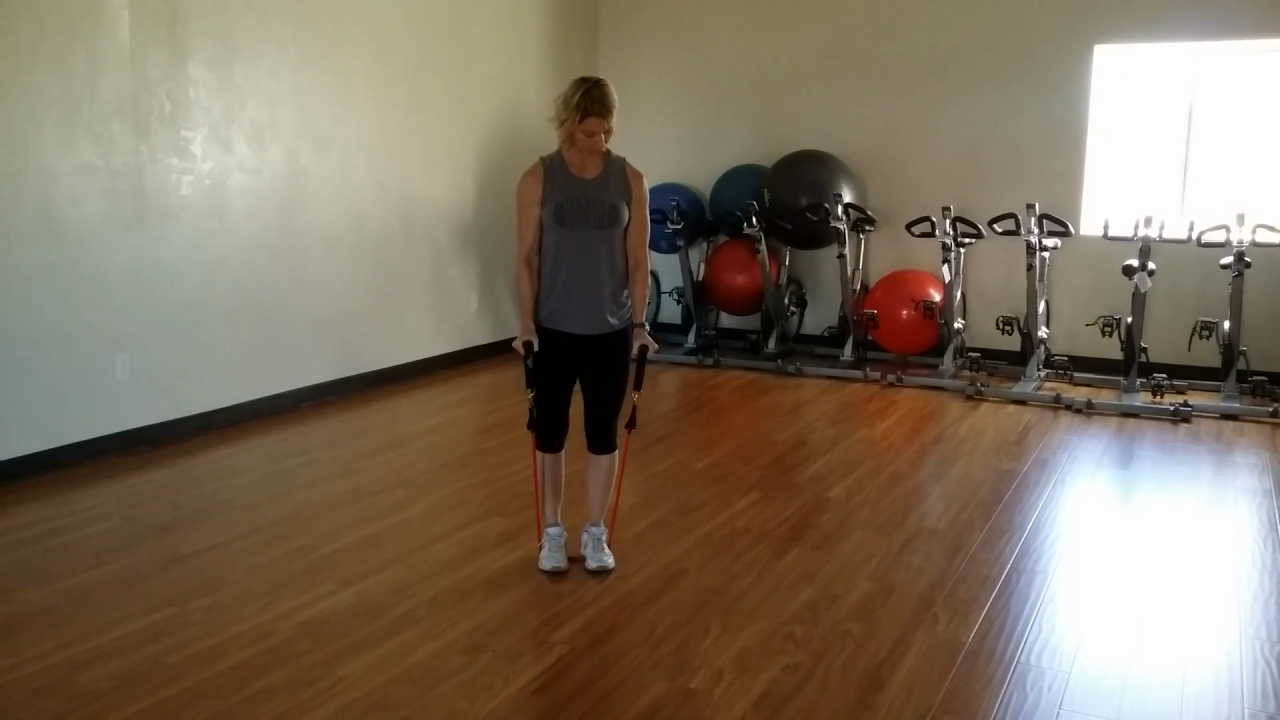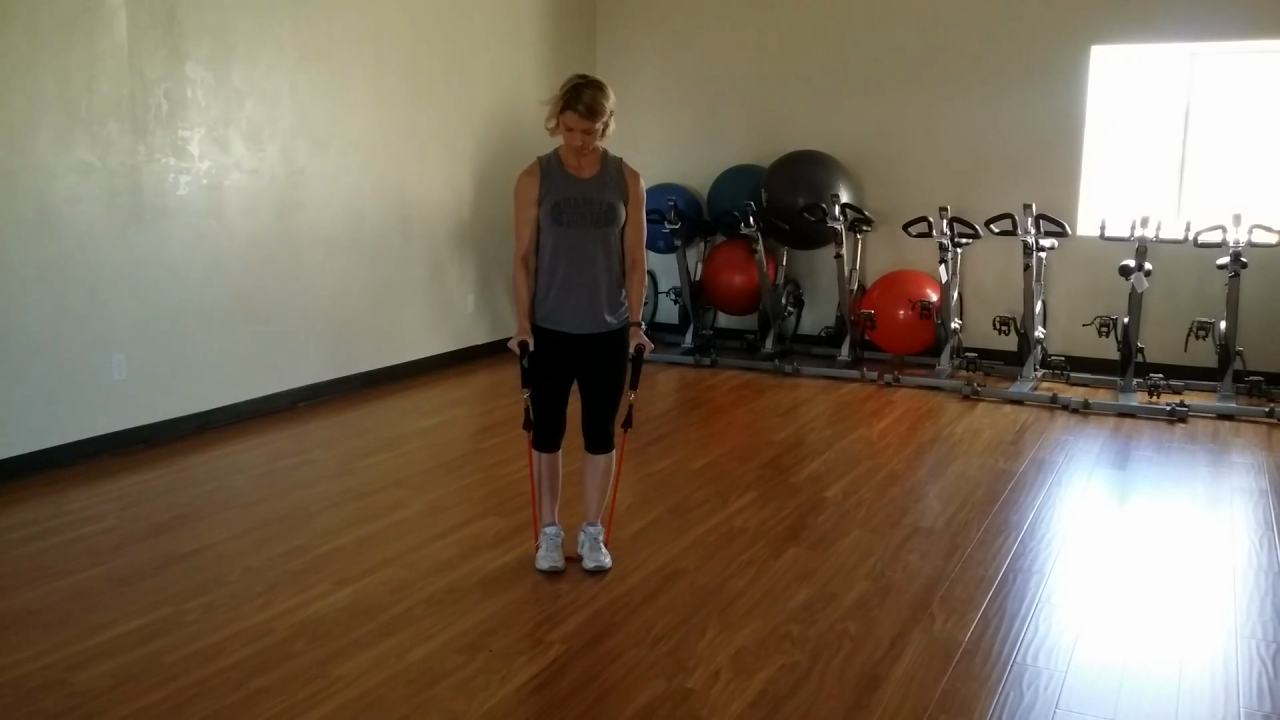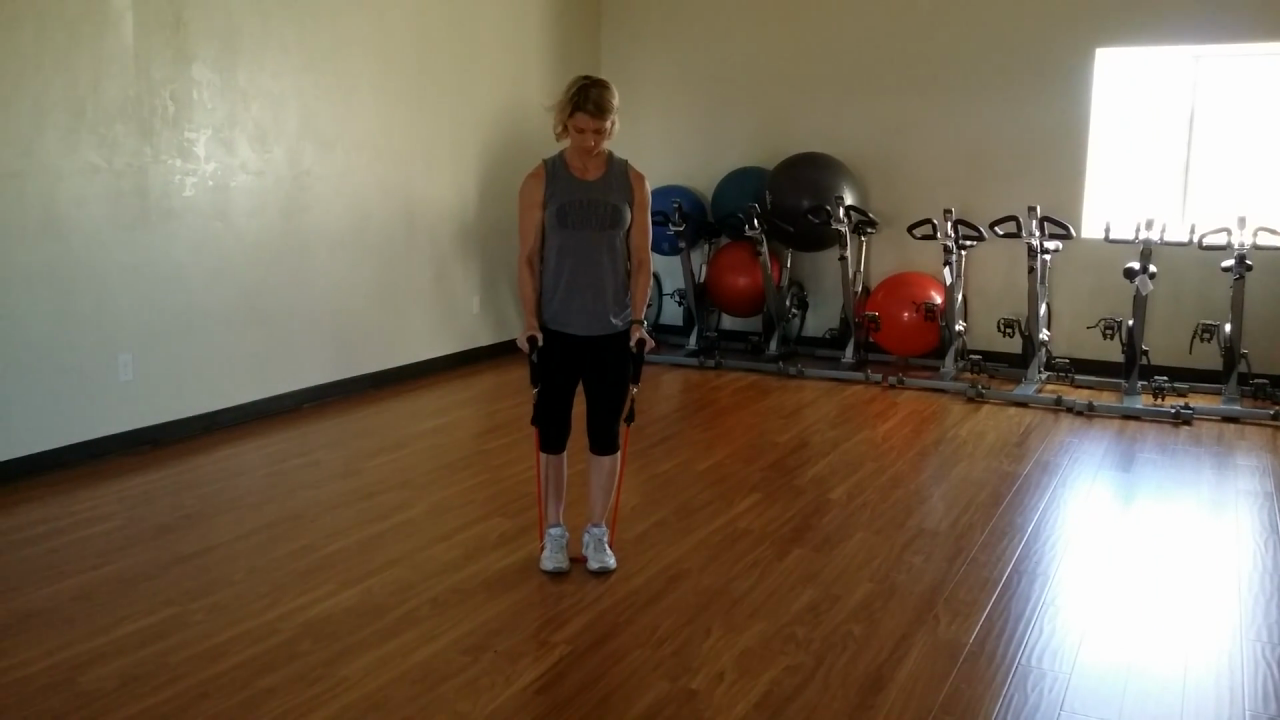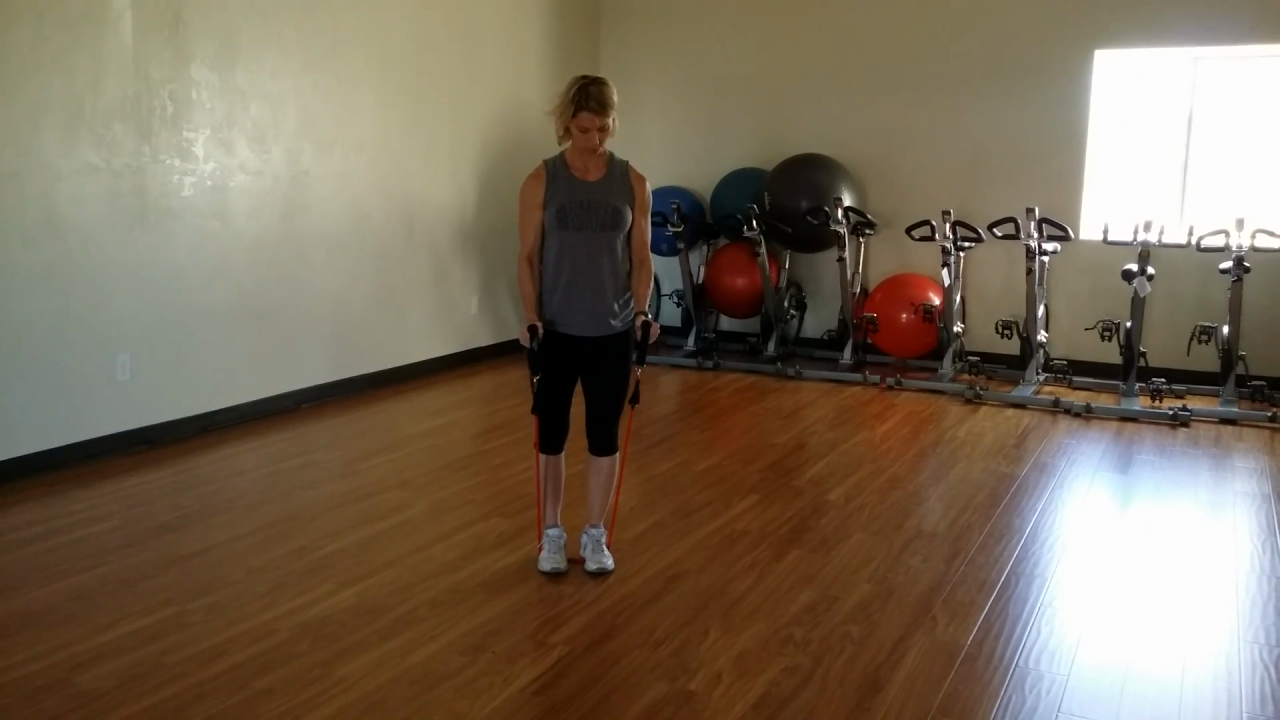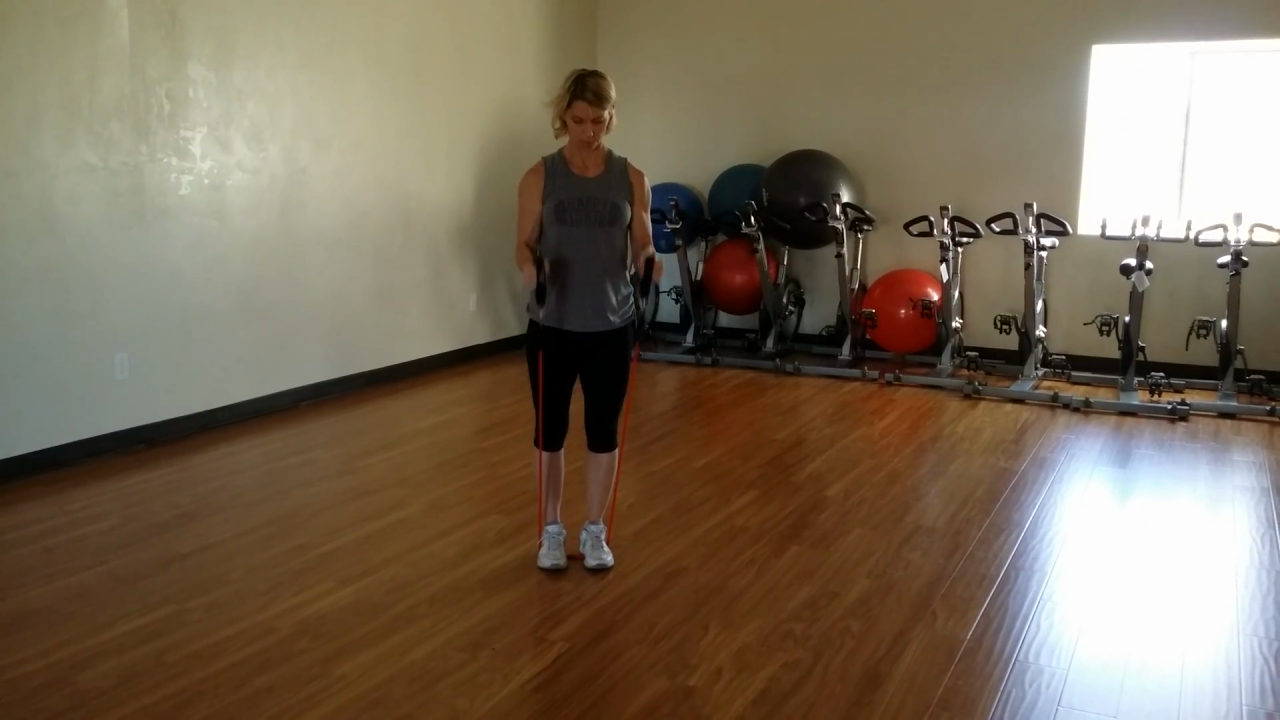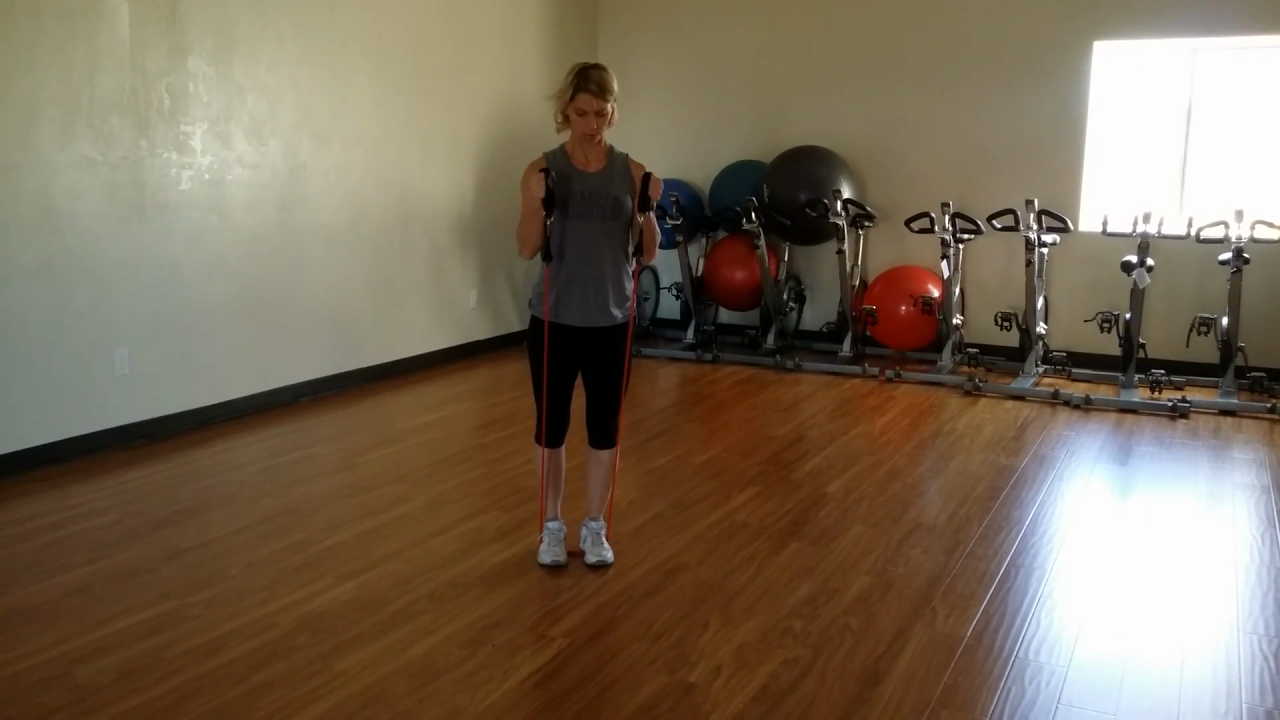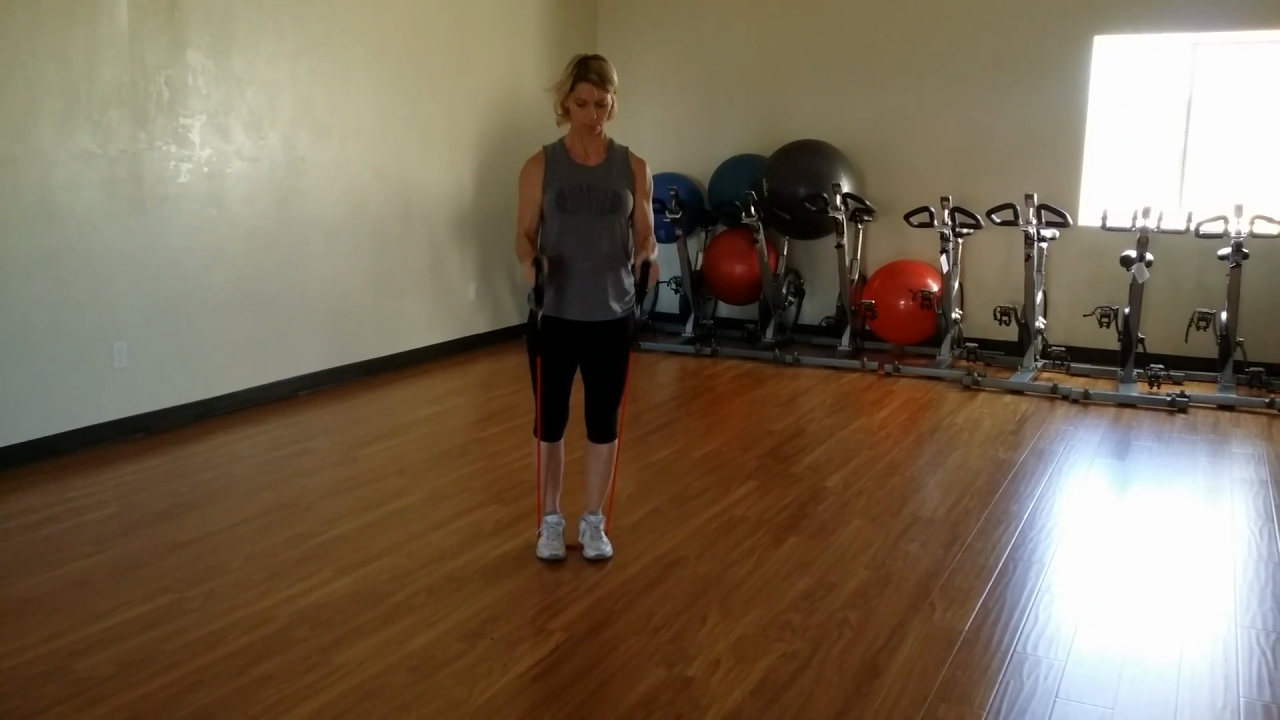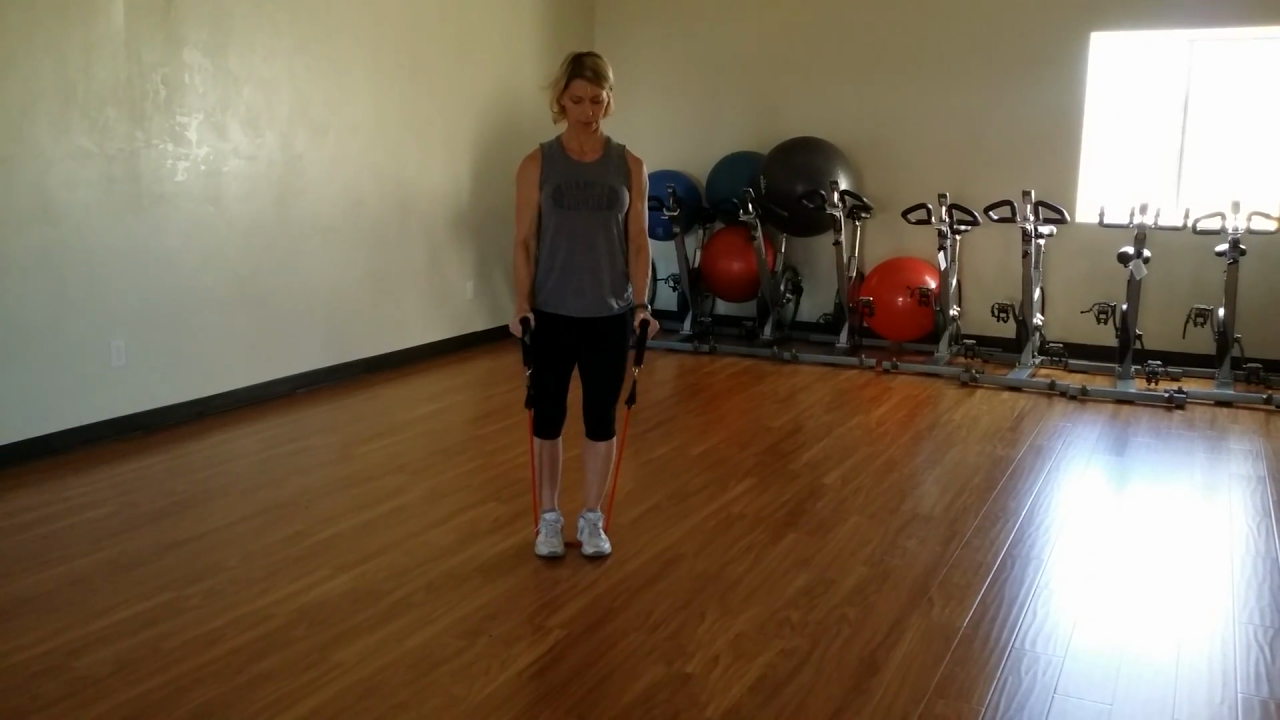
dt=0.4s
person 1, frame 1
left shoulder: (630, 179)
right shoulder: (538, 178)
left elbow: (638, 259)
right elbow: (526, 257)
left wrist: (639, 322)
right wrist: (527, 321)
left hip: (610, 330)
right hip: (554, 329)
left knee: (603, 432)
right knee: (550, 431)
left ankle: (595, 533)
right ankle: (552, 532)
person 1, frame 2
left shoulder: (627, 179)
right shoulder: (535, 177)
left elbow: (635, 259)
right elbow: (523, 256)
left wrist: (635, 322)
right wrist: (522, 321)
left hip: (607, 330)
right hip: (550, 329)
left knee: (601, 433)
right knee: (547, 431)
left ankle: (592, 532)
right ankle: (549, 531)
person 1, frame 3
left shoulder: (632, 182)
right shoulder: (541, 180)
left elbow: (641, 260)
right elbow: (529, 258)
left wrist: (637, 319)
right wrist: (531, 319)
left hip: (612, 332)
right hip: (556, 331)
left knee: (605, 434)
right knee: (552, 433)
left ankle: (597, 533)
right ankle: (554, 533)
person 1, frame 4
left shoulder: (632, 182)
right shoulder: (541, 180)
left elbow: (641, 257)
right elbow: (527, 257)
left wrist: (641, 311)
right wrist: (531, 314)
left hip: (612, 332)
right hip: (555, 332)
left knee: (604, 435)
right knee: (551, 434)
left ankle: (595, 534)
right ankle: (552, 533)
person 1, frame 5
left shoulder: (631, 178)
right shoulder: (539, 176)
left elbow: (642, 246)
right elbow: (524, 244)
left wrist: (647, 259)
right wrist: (528, 263)
left hip: (611, 327)
right hip: (552, 326)
left knee: (603, 431)
right knee: (550, 430)
left ankle: (595, 531)
right ankle: (552, 530)
person 1, frame 6
left shoulder: (632, 171)
right shoulder: (542, 168)
left elbow: (647, 252)
right elbow: (526, 249)
left wrist: (649, 210)
right wrist: (536, 203)
left hip: (611, 322)
right hip: (554, 320)
left knee: (604, 427)
right knee: (551, 426)
left ankle: (594, 527)
right ankle: (551, 525)
person 1, frame 7
left shoulder: (633, 167)
right shoulder: (540, 165)
left elbow: (645, 238)
right elbow: (524, 235)
left wrist: (645, 256)
right wrist: (529, 260)
left hip: (612, 316)
right hip: (553, 316)
left knee: (603, 421)
right knee: (550, 421)
left ankle: (593, 521)
right ankle: (551, 520)
person 1, frame 8
left shoulder: (629, 165)
right shoulder: (537, 163)
left elbow: (638, 242)
right elbow: (524, 241)
left wrist: (640, 302)
right wrist: (522, 305)
left hip: (609, 315)
right hip: (552, 315)
left knee: (601, 419)
right knee: (547, 418)
left ankle: (592, 519)
right ankle: (549, 518)
